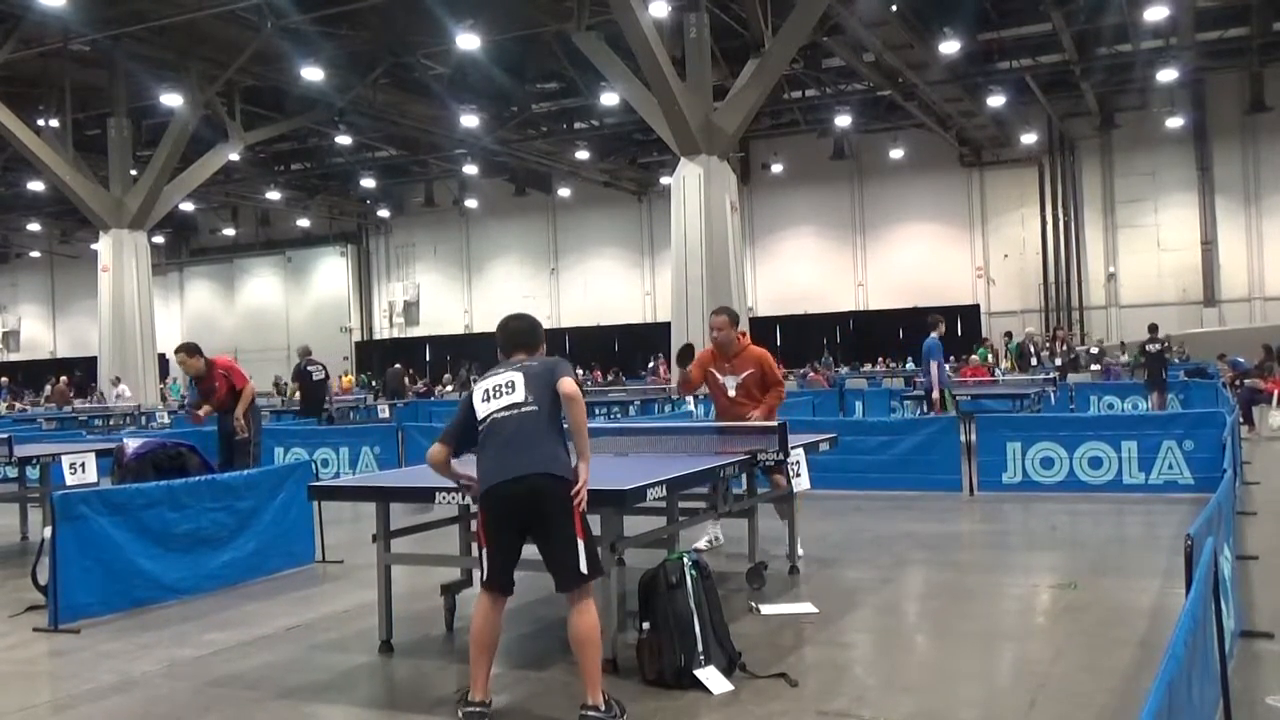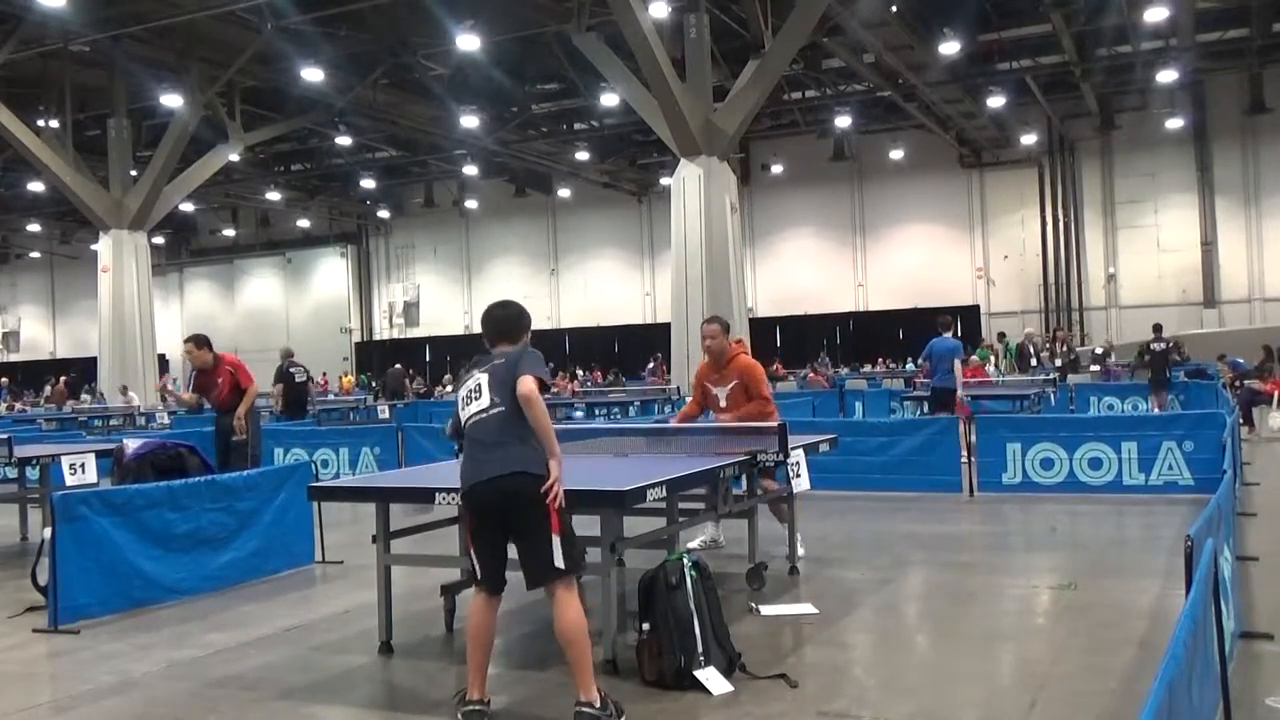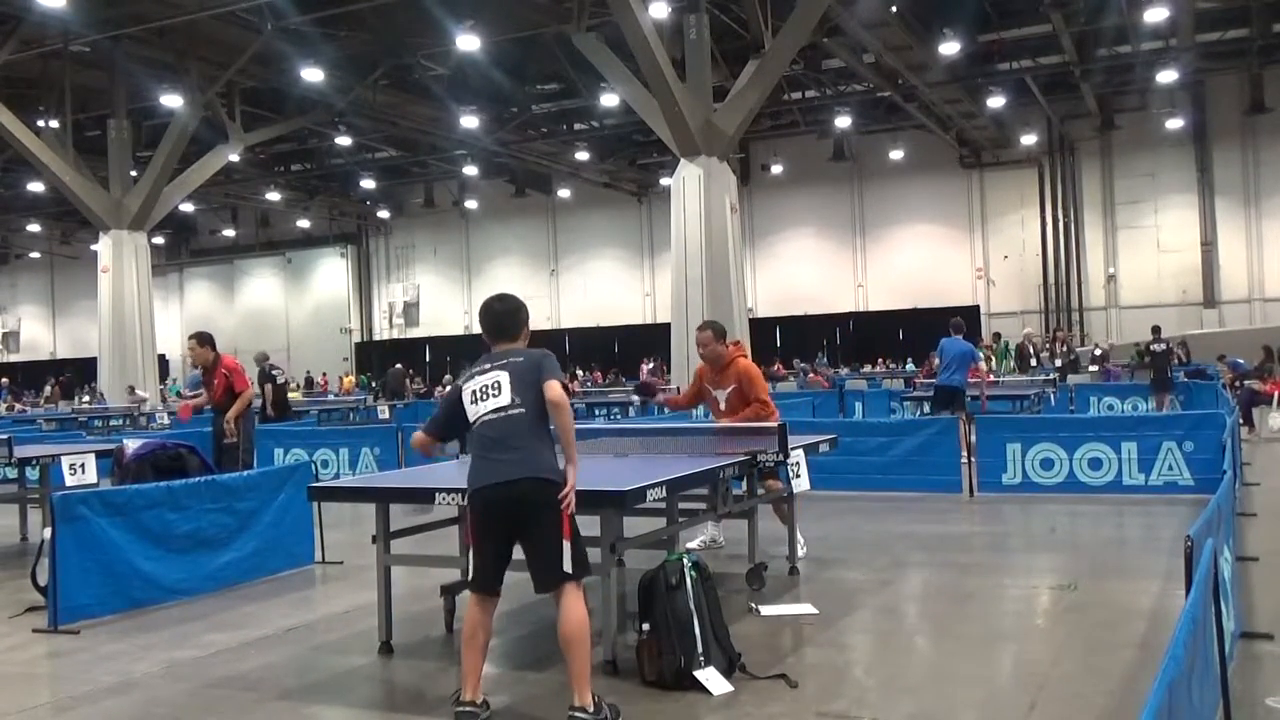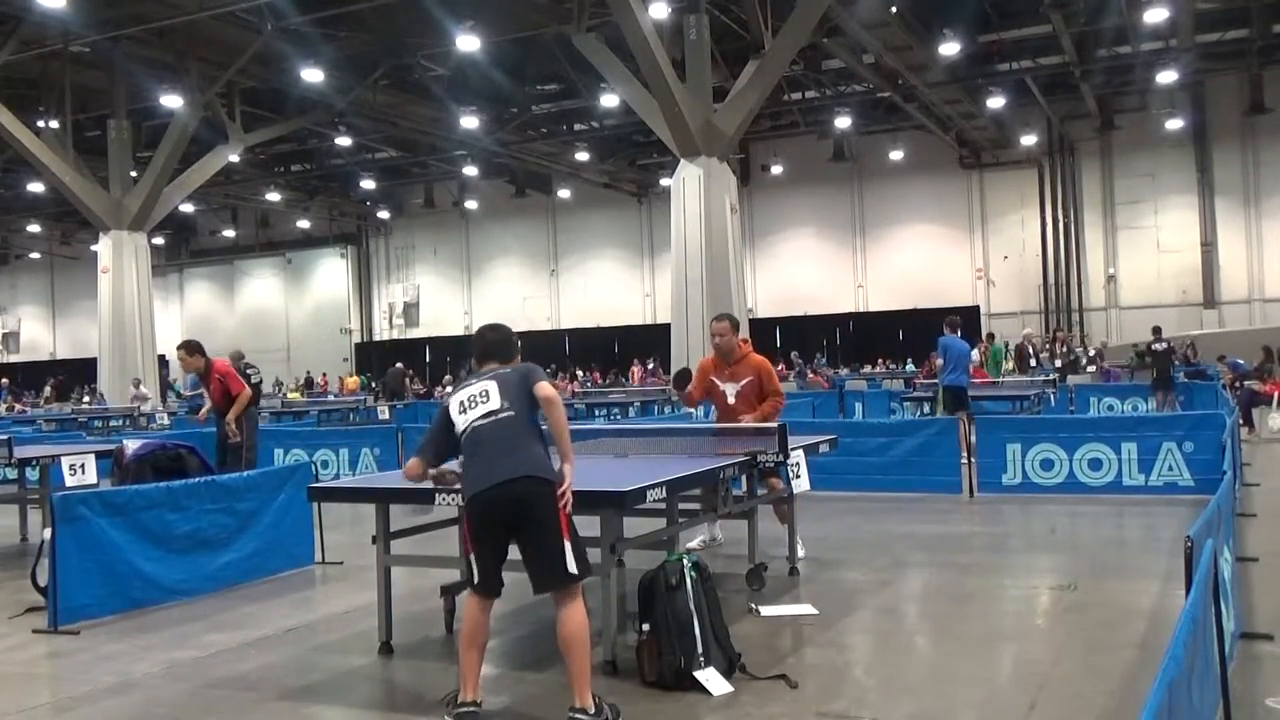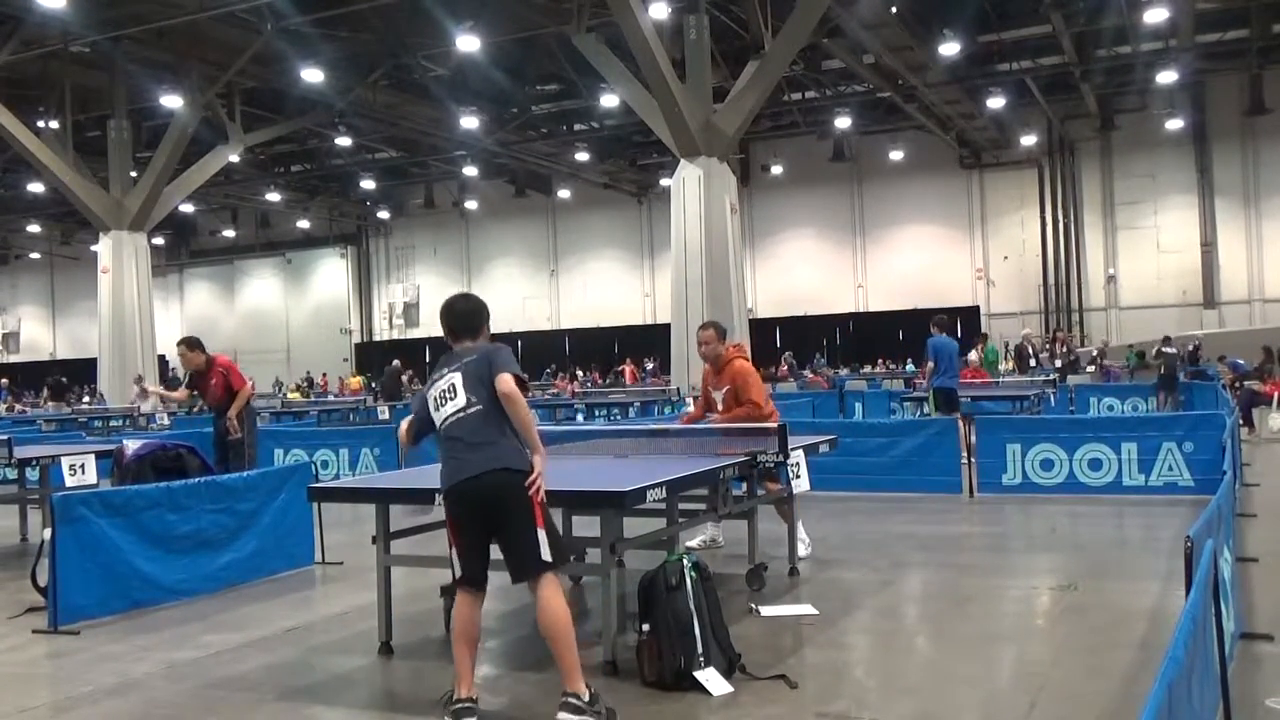
dt=0.3s
person 1, frame 1
left shoulder: (480, 386)
right shoulder: (551, 366)
left elbow: (436, 456)
right elbow: (570, 393)
left wrist: (460, 478)
right wrist: (584, 460)
left hip: (496, 489)
right hip: (549, 481)
left knee: (492, 592)
right knee: (579, 591)
person 1, frame 2
left shoulder: (469, 378)
right shoulder: (526, 356)
left elbow: (455, 430)
right elbow: (527, 392)
right wrist: (554, 457)
left hip: (476, 487)
right hip: (525, 479)
left knee: (487, 591)
right knee: (561, 586)
person 1, frame 3
left shoulder: (467, 379)
right shoulder: (539, 359)
left elbow: (421, 440)
right elbow: (555, 398)
left wrist: (436, 445)
right wrist: (572, 462)
left hip: (484, 490)
right hip: (538, 482)
left knee: (483, 594)
right knee: (568, 588)
person 1, frame 4
left shoulder: (454, 399)
right shoulder: (524, 372)
left elbow: (413, 470)
right elbow: (548, 397)
left wrist: (437, 474)
right wrist: (567, 461)
left hip: (480, 496)
right hip: (532, 483)
left knee: (480, 592)
right knee: (568, 592)
person 1, frame 5
left shoulder: (433, 383)
right shoulder: (494, 353)
left elbow: (407, 437)
right elbow: (507, 390)
left wrist: (407, 420)
right wrist: (537, 452)
left hip: (459, 487)
right hip: (507, 476)
left knee: (469, 589)
right knee: (544, 579)
person 2, frame 1
left shoulder: (758, 356)
right shoulder: (706, 357)
left elbow: (778, 387)
right elbow: (688, 388)
left wrist: (763, 410)
right wrist: (685, 375)
left knee: (778, 479)
right ankle: (714, 533)
person 2, frame 2
left shoulder: (747, 366)
right shoulder: (703, 370)
left elbow: (763, 404)
right elbow: (696, 404)
left wrist: (733, 417)
right wrist: (679, 420)
left knee: (767, 484)
left ankle: (793, 537)
right ankle: (713, 533)
person 2, frame 3
left shoulder: (745, 368)
right shoulder: (703, 371)
left elbow: (762, 406)
right elbow: (690, 399)
left wrist: (732, 421)
right wrist: (668, 400)
left knee: (772, 485)
left ankle: (796, 538)
right ankle: (713, 534)
person 2, frame 4
left shoulder: (758, 363)
right shoulder: (707, 366)
left elbow: (777, 398)
right elbow: (696, 397)
left wrist: (756, 417)
right wrist: (686, 394)
left knee: (774, 484)
left ankle: (794, 538)
right ankle: (711, 533)
person 2, frame 5
left shoulder: (741, 369)
right shoulder: (708, 372)
left elbow: (756, 408)
right elbow: (704, 405)
left wrist: (726, 419)
right wrist: (686, 421)
left knee: (771, 486)
left ankle: (801, 537)
right ankle: (713, 534)
